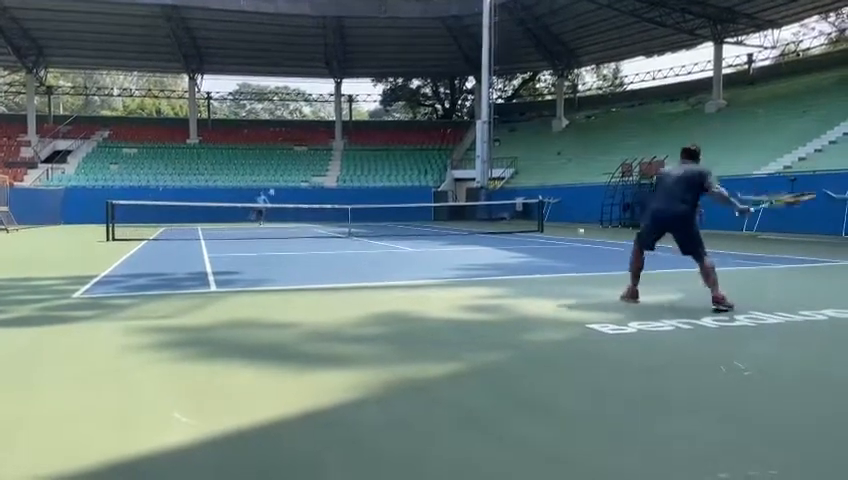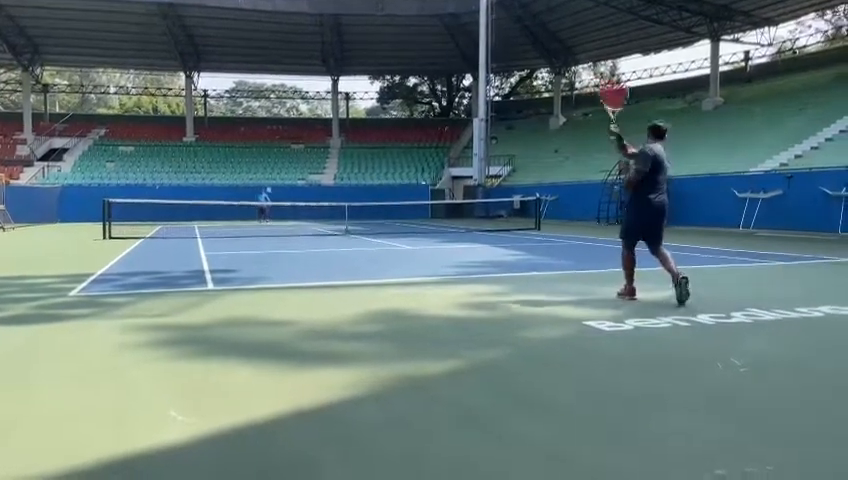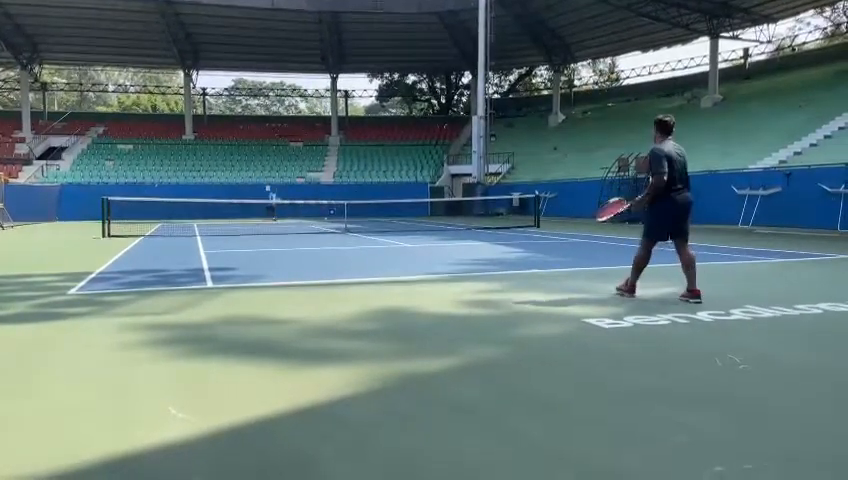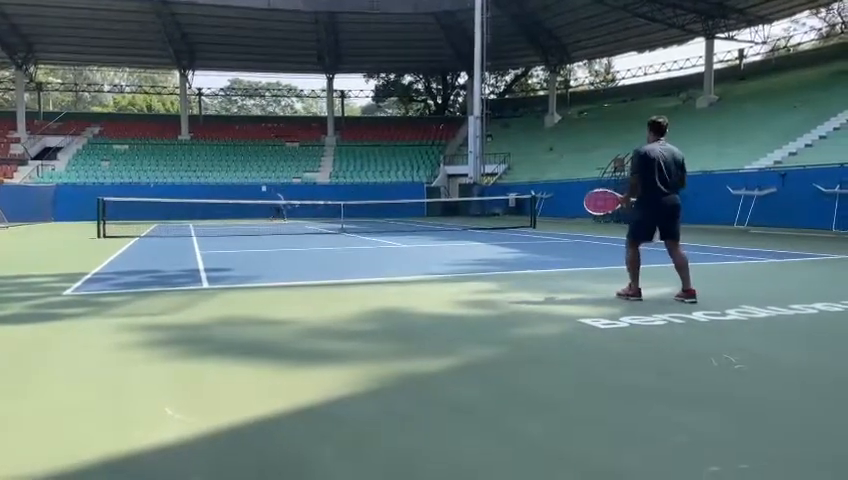
dt=0.5s
person 1, frame 1
left shoulder: (663, 172)
right shoulder: (701, 172)
right elbow: (716, 191)
right wrist: (737, 206)
left hip: (656, 214)
right hip: (683, 216)
left knee: (638, 249)
right knee: (702, 257)
left ankle: (632, 291)
right ankle: (718, 297)
person 1, frame 2
left shoulder: (648, 150)
right shoulder: (659, 152)
left elbow: (635, 176)
right elbow: (629, 153)
left wrist: (625, 186)
right wrist: (619, 137)
left hip: (642, 204)
right hip: (659, 204)
left knee: (628, 245)
right knee: (656, 247)
left ankle: (629, 288)
right ankle: (677, 276)
person 1, frame 3
left shoulder: (658, 151)
right shoulder: (679, 150)
left elbow: (660, 180)
left wrist: (644, 199)
right wrist: (648, 194)
left hip: (664, 204)
right hip: (683, 201)
left knee: (647, 244)
right knee: (683, 245)
left ankle: (630, 285)
right ankle: (693, 290)
person 1, frame 4
left shoulder: (642, 152)
right shoulder: (677, 153)
left elbow: (634, 182)
right elbow: (682, 183)
left wrist: (628, 197)
left hip: (648, 205)
right hip: (671, 204)
left knee: (632, 244)
right knee: (674, 247)
left ankle: (634, 289)
right ankle: (688, 290)
